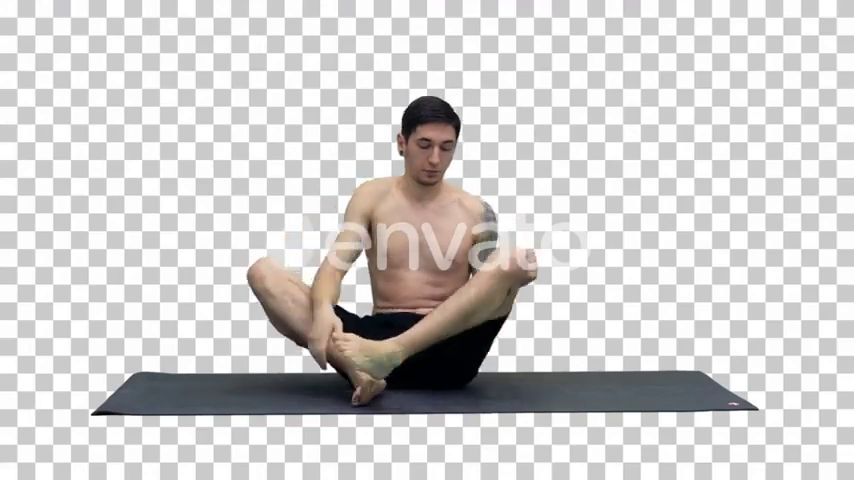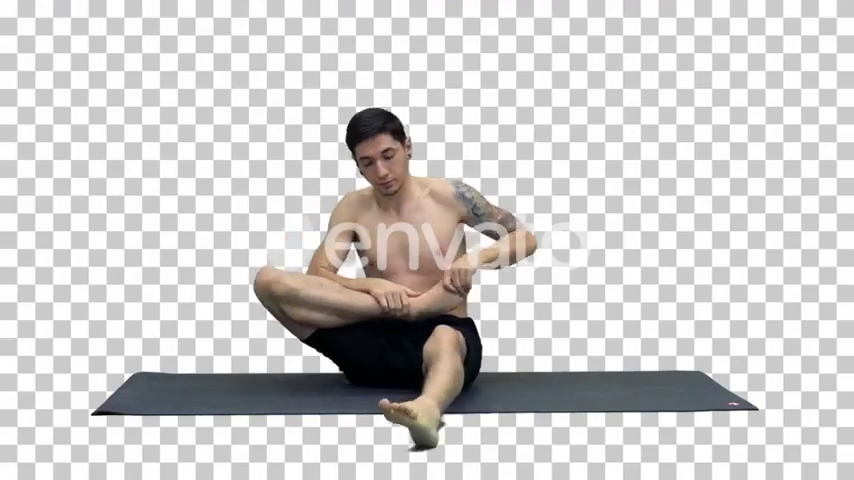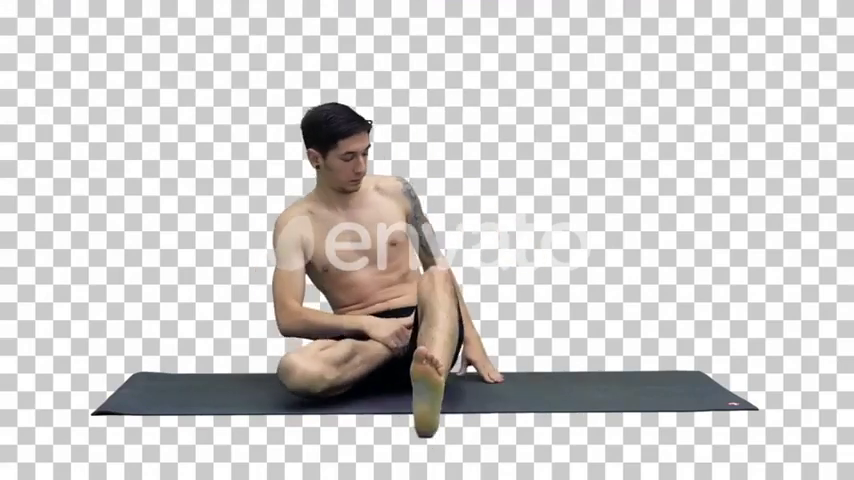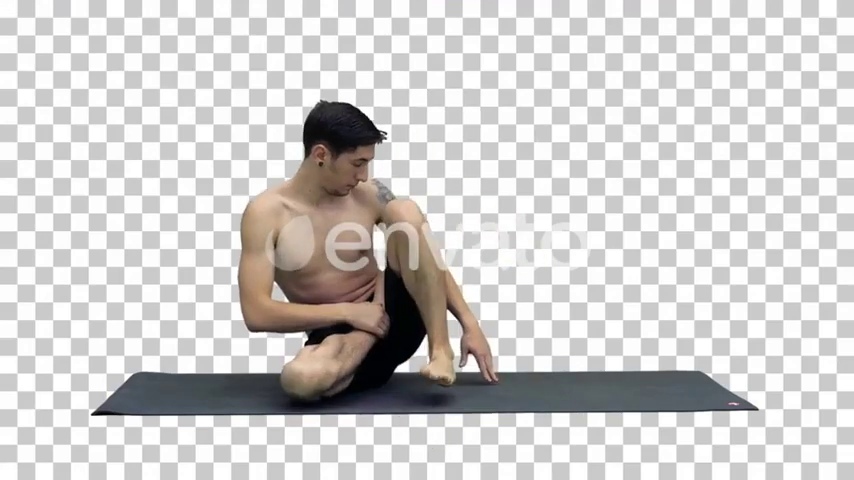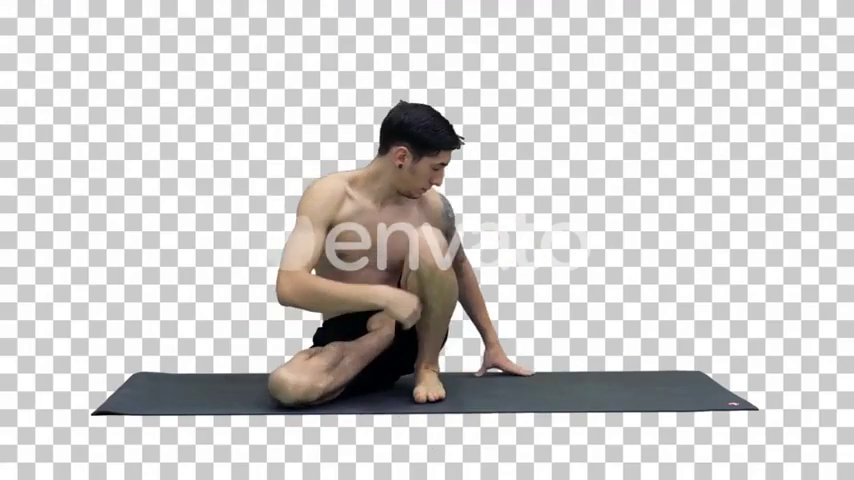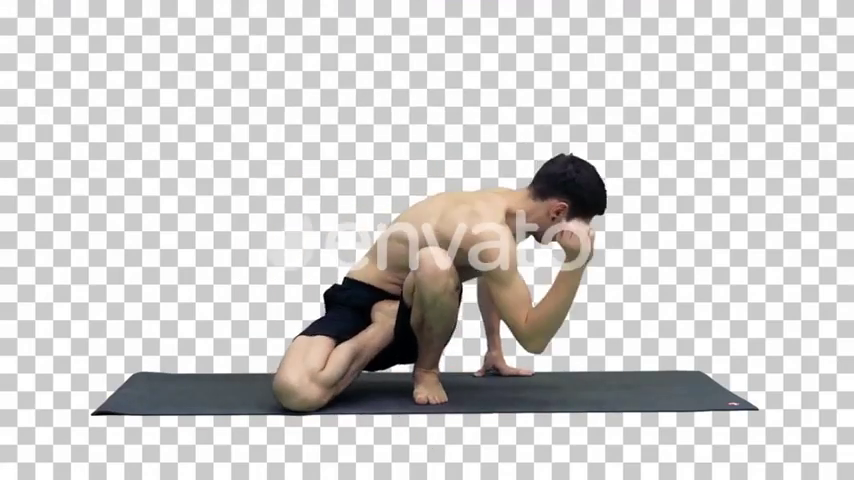
dt=0.7s
person 1, frame 1
left shoulder: (475, 211)
right shoulder: (373, 195)
left elbow: (491, 295)
right elbow: (333, 266)
left wrist: (515, 275)
right wrist: (321, 311)
left hip: (451, 349)
right hip: (383, 334)
left knee: (512, 259)
right knee: (262, 272)
left ankle: (386, 352)
right ankle: (358, 367)
person 1, frame 2
left shoulder: (451, 196)
right shoulder: (352, 208)
left elbow: (525, 239)
right elbow: (316, 280)
left wrist: (474, 258)
right wrist: (372, 285)
left hip: (446, 331)
right hip: (383, 343)
left knee: (444, 344)
right knee: (269, 281)
person 1, frame 3
left shoulder: (395, 192)
right shoulder: (294, 224)
left elbow: (438, 267)
right elbow: (289, 318)
left wrist: (471, 339)
right wrist: (366, 323)
left hip: (420, 322)
right hip: (363, 337)
left knee: (435, 278)
right knee: (293, 370)
left ankle: (431, 379)
right ankle: (414, 355)
person 1, frame 4
left shoulder: (369, 194)
right shoulder: (265, 213)
left elbow: (430, 257)
right elbow: (256, 314)
left wrist: (470, 324)
right wrist: (347, 312)
left hip: (397, 317)
right hip: (337, 335)
left knee: (403, 209)
right knee: (298, 379)
left ankle: (440, 349)
right ankle: (374, 335)
person 1, frame 5
left shoulder: (433, 205)
right shoulder: (328, 195)
left elbow: (463, 270)
right elbow: (289, 288)
left wrist: (492, 345)
right wrist: (381, 296)
left hip: (417, 329)
right hip: (349, 335)
left knee: (430, 244)
right knee: (285, 386)
left ankle: (427, 366)
person 1, frame 6
left shoulder: (508, 209)
right shoulder: (490, 229)
left elbow: (492, 279)
right elbow: (533, 337)
left wrist: (494, 350)
right wrist: (574, 263)
left hip: (417, 312)
right hip: (362, 303)
right knee: (294, 391)
left ankle: (427, 368)
